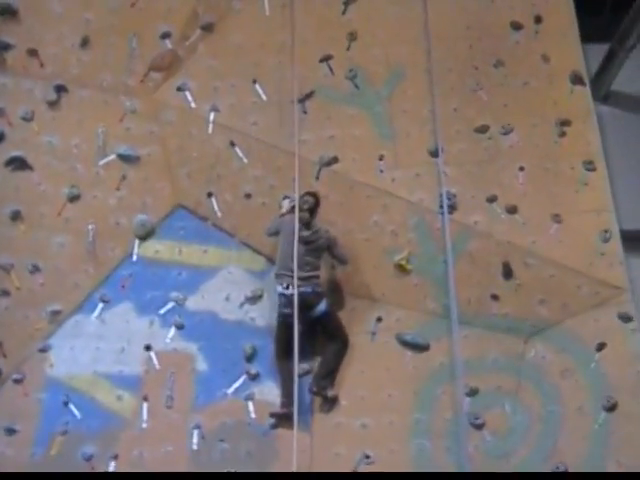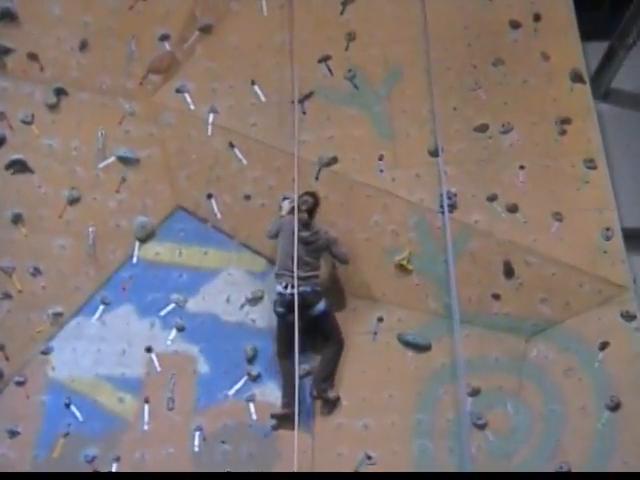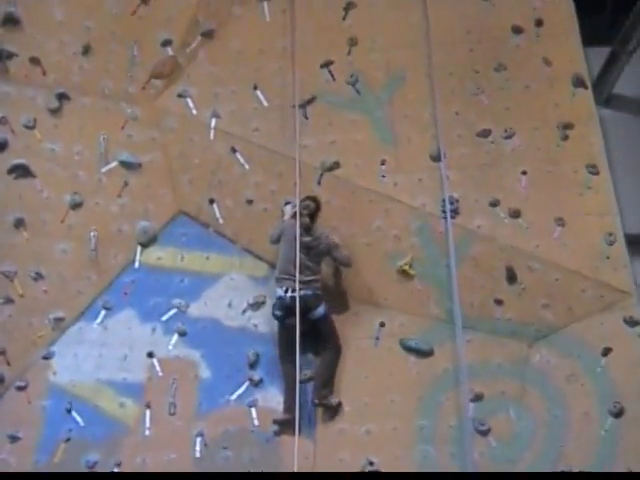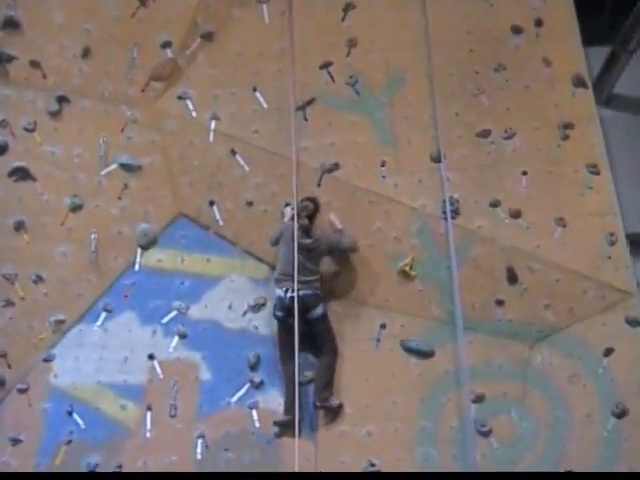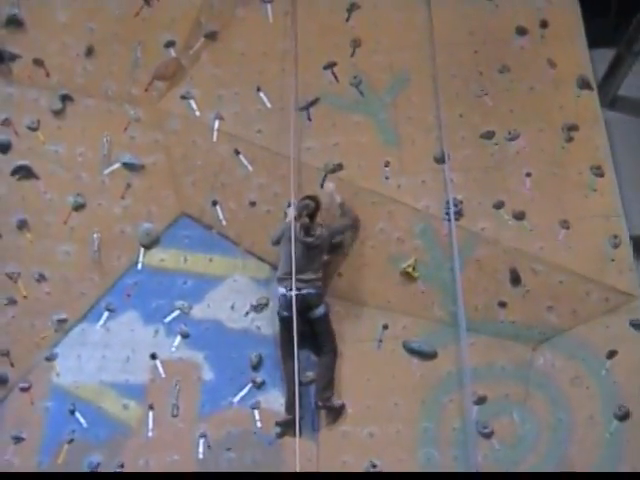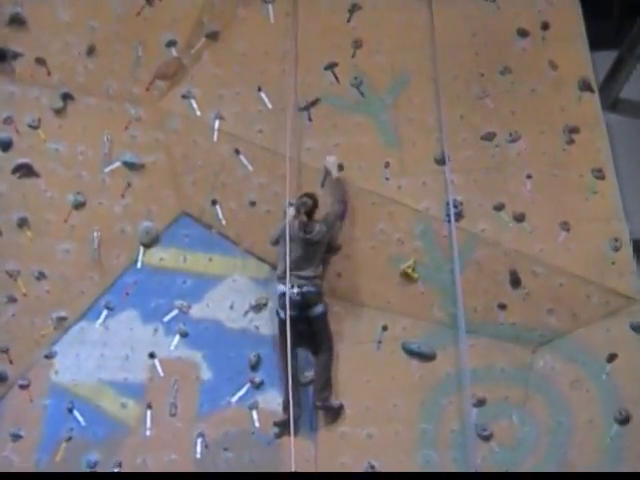
dt=0.1s
person 1, frame 1
left shoulder: (287, 223)
right shoulder: (323, 234)
left elbow: (269, 231)
right elbow: (343, 259)
left wrist: (283, 211)
left hip: (287, 295)
right hip: (312, 295)
left knee: (283, 353)
right knee: (339, 340)
left ankle: (287, 405)
right ankle: (322, 384)
person 1, frame 2
left shoulder: (287, 224)
right shoulder: (323, 235)
left elbow: (270, 233)
right elbow: (344, 259)
left wrist: (283, 213)
left hip: (286, 294)
right hip: (311, 294)
left knee: (284, 353)
right knee: (334, 341)
left ankle: (288, 406)
right ankle: (322, 387)
person 1, frame 3
left shoulder: (288, 228)
right shoulder: (325, 240)
left elbow: (273, 239)
right elbow: (347, 261)
left wrist: (286, 217)
left hip: (286, 298)
right hip: (312, 298)
left knee: (288, 357)
right knee: (331, 348)
left ankle: (290, 411)
right ankle: (322, 395)
person 1, frame 4
left shoulder: (287, 229)
right shoulder: (323, 238)
left elbow: (273, 240)
right elbow: (352, 246)
left wrist: (286, 219)
right wrist: (338, 228)
left hip: (286, 298)
right hip: (311, 298)
left knee: (287, 357)
right knee: (327, 350)
left ankle: (290, 412)
right ankle: (323, 397)
person 1, frame 5
left shoulder: (289, 227)
right shoulder: (325, 234)
left elbow: (274, 240)
right elbow: (353, 222)
left wrist: (288, 219)
right wrist: (338, 201)
left hip: (288, 297)
right hip: (313, 297)
left knee: (289, 356)
right knee: (327, 351)
left ankle: (292, 412)
right ankle: (324, 397)
person 1, frame 6
left shoulder: (288, 227)
right shoulder: (324, 228)
left elbow: (273, 241)
right elbow: (341, 204)
right wrist: (334, 175)
left hip: (288, 295)
right hip: (312, 295)
left knee: (287, 354)
right knee: (324, 349)
left ankle: (290, 412)
right ankle: (323, 397)
